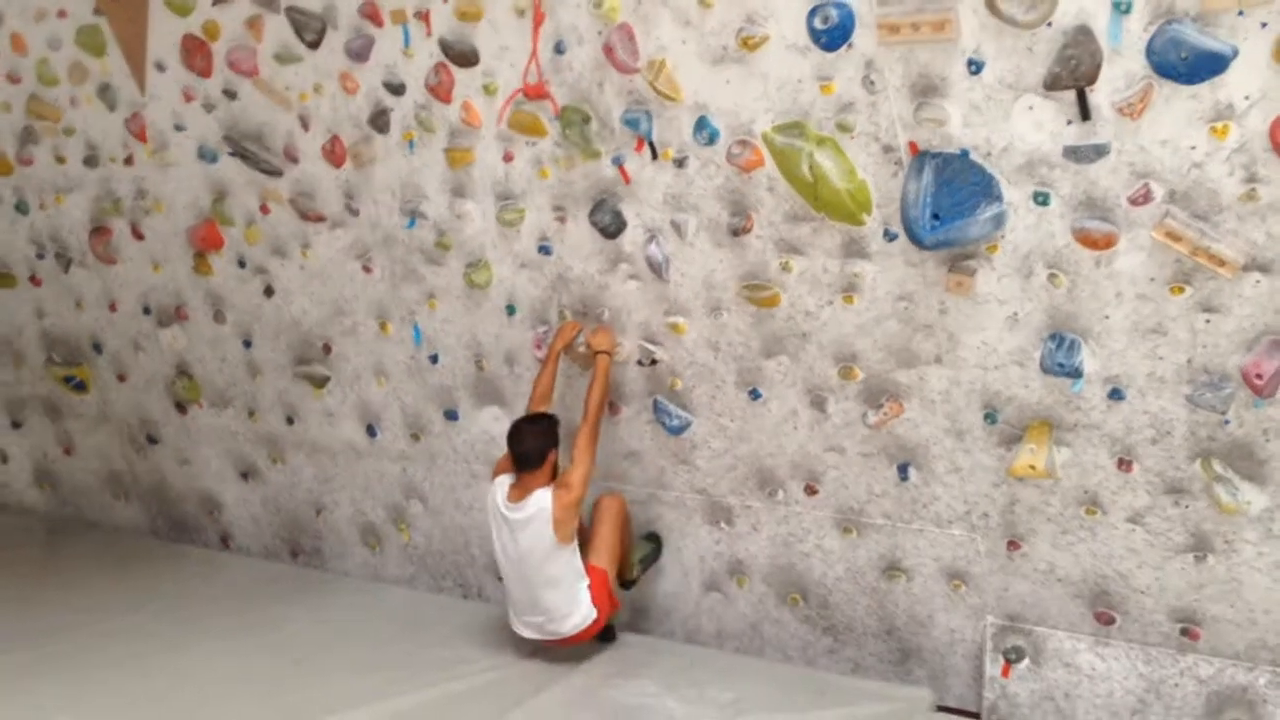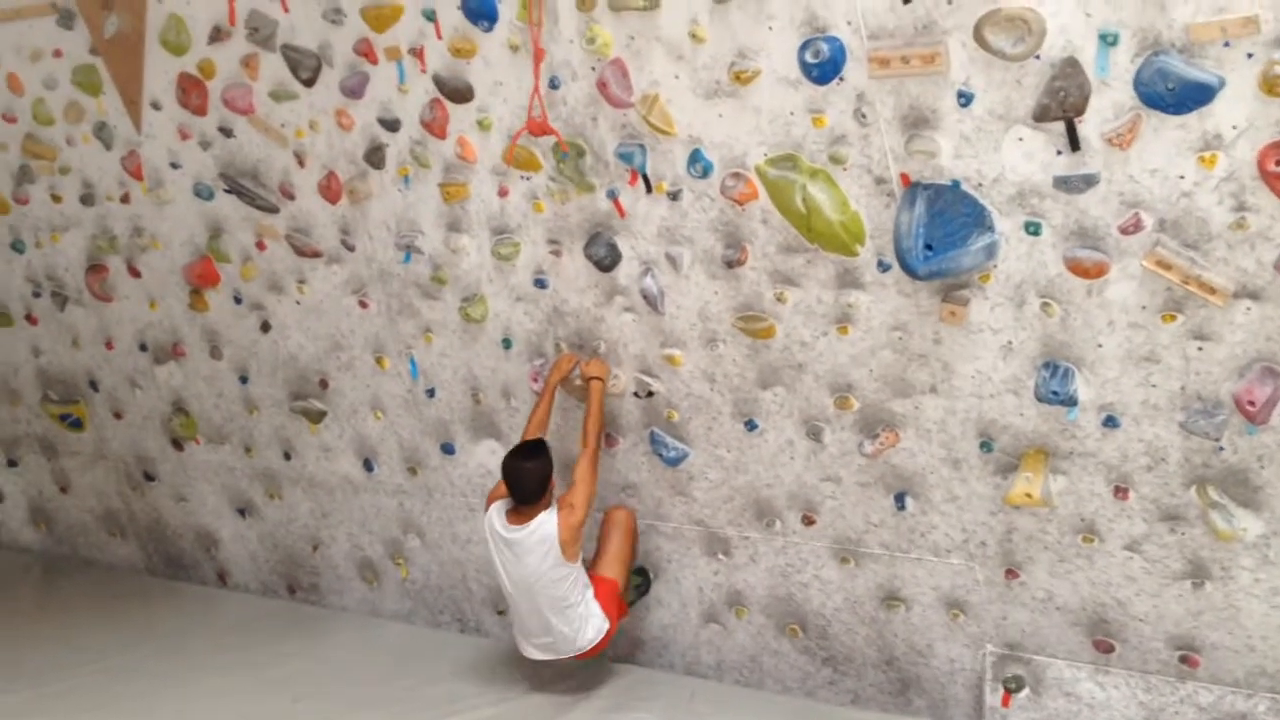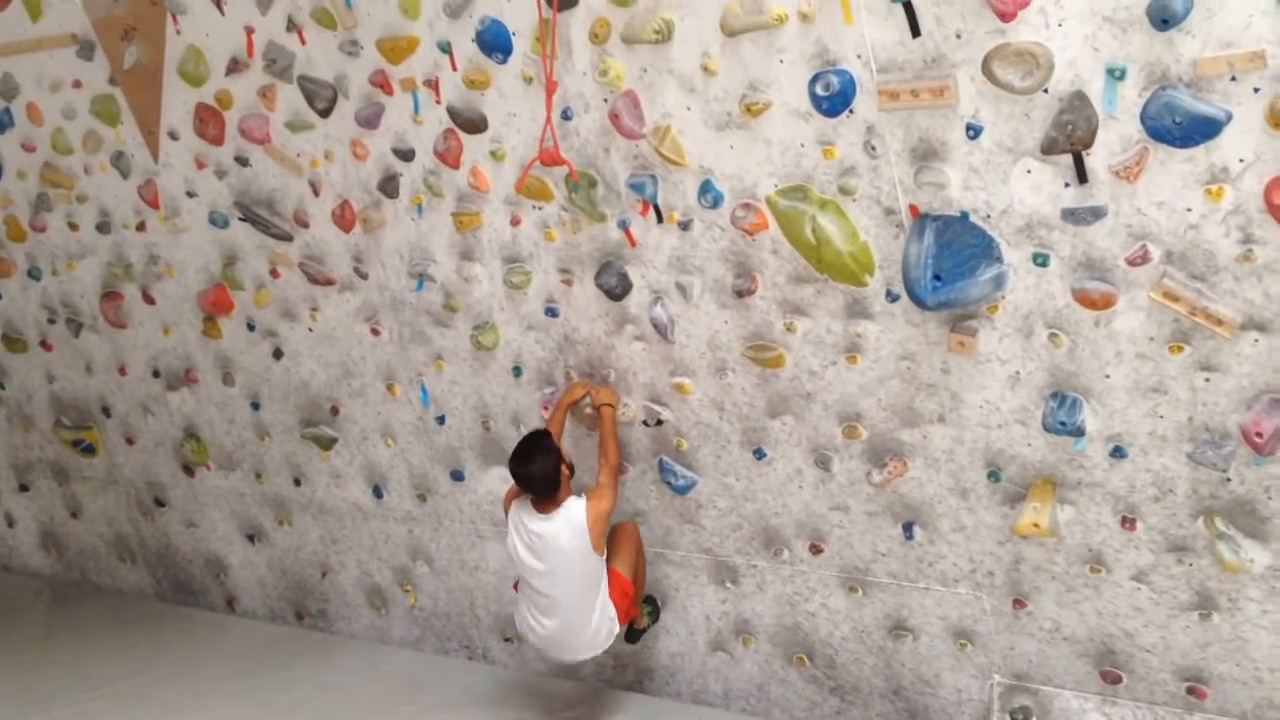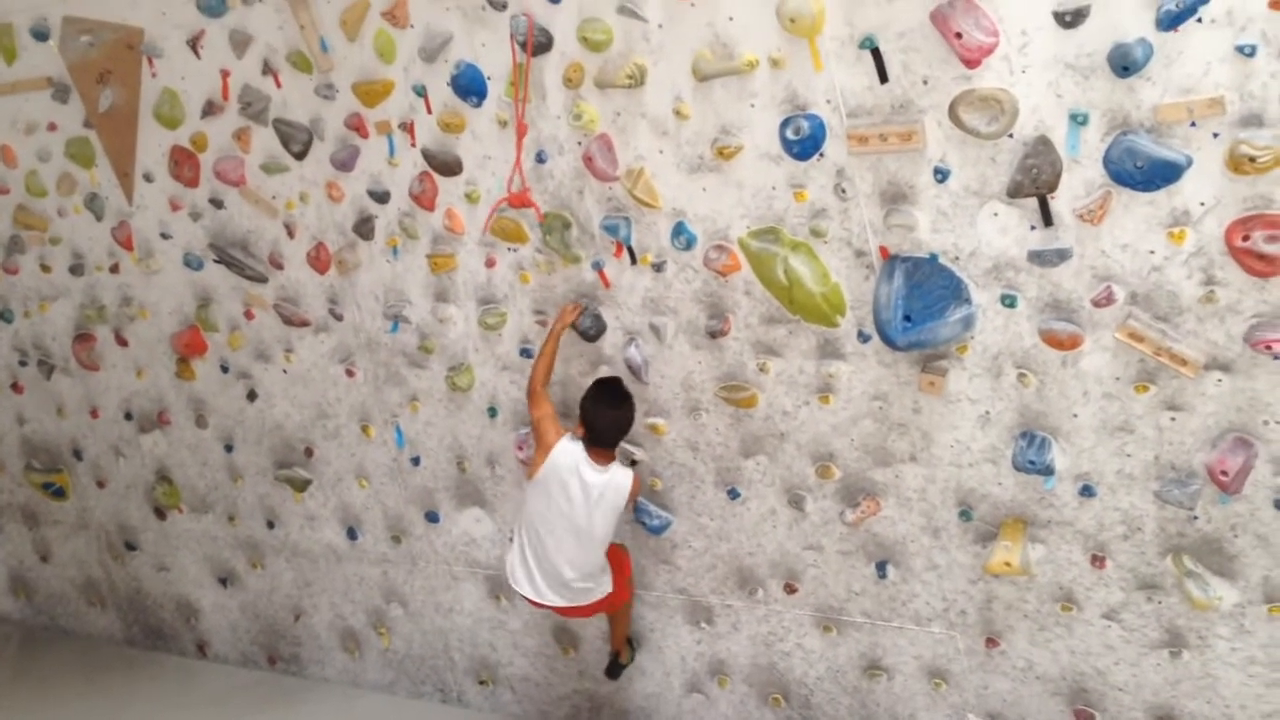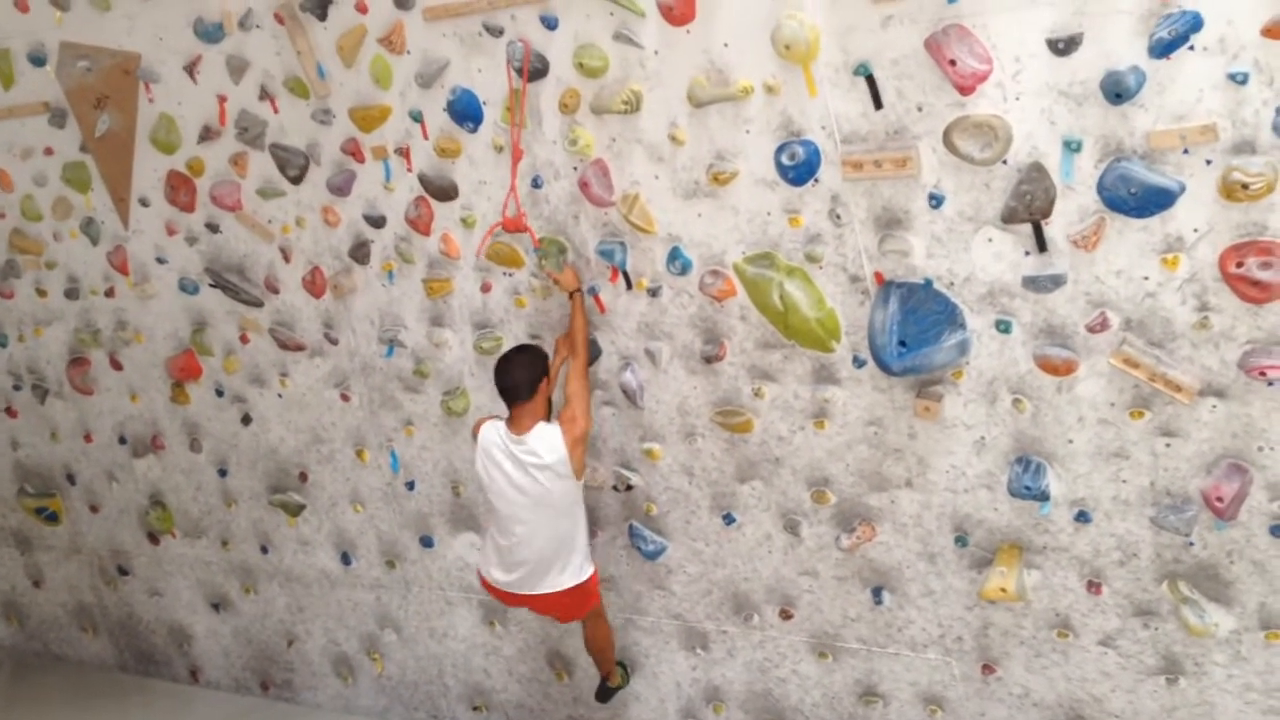
dt=1s
person 1, frame 1
left shoulder: (499, 484)
right shoulder: (561, 501)
left elbow: (535, 412)
right elbow: (590, 423)
left wrist: (556, 349)
right wrist: (603, 355)
left hip: (528, 626)
right hip: (577, 626)
right knee: (610, 503)
right ankle: (628, 570)
person 1, frame 2
left shoulder: (494, 510)
right shoulder: (565, 522)
left elbow: (529, 441)
right elbow: (590, 447)
left wrist: (553, 380)
right wrist: (596, 382)
left hip: (532, 648)
right hip: (586, 641)
right knee: (620, 516)
right ankle: (625, 595)
person 1, frame 3
left shoulder: (513, 506)
right shoulder: (592, 511)
left elbow: (535, 458)
right elbow: (610, 465)
left wrist: (564, 403)
right wrist: (606, 408)
left hip: (534, 634)
right hip: (591, 638)
right knee: (627, 530)
right ankle: (638, 620)
person 1, frame 4
left shoulder: (554, 448)
right shoulder: (628, 482)
left elbow: (536, 387)
left wrist: (559, 326)
left hip: (527, 583)
right hip: (586, 597)
right knee: (620, 555)
right ankle: (620, 654)
person 1, frame 5
left shoulder: (483, 435)
right shoulder: (569, 436)
right elbow: (581, 360)
left wrist: (555, 358)
right wrist: (575, 292)
left hip: (498, 581)
right hip: (561, 585)
right knee: (592, 615)
right ankle: (610, 678)
